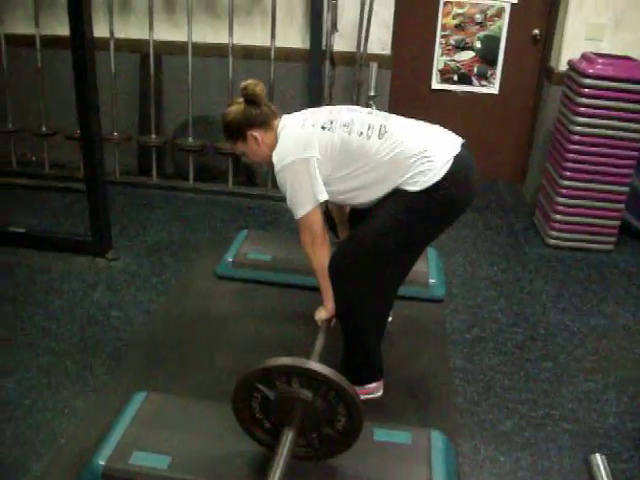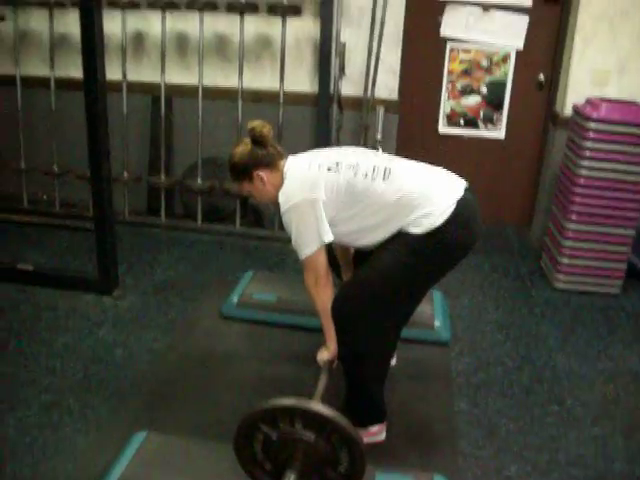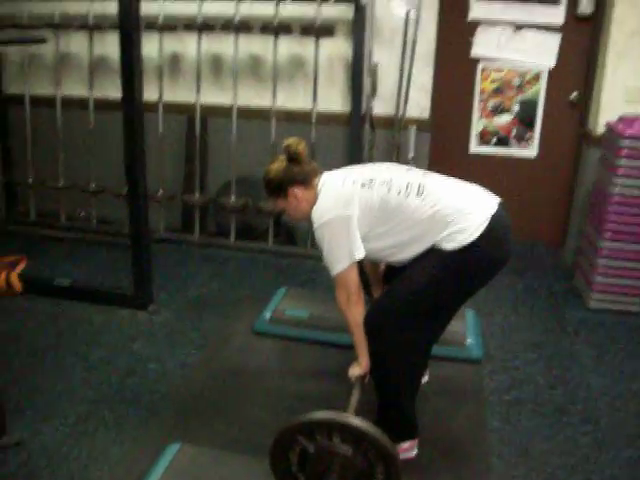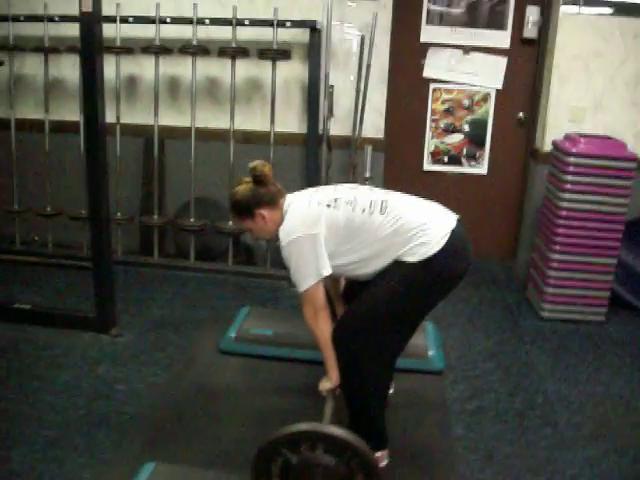
dt=0.3s
person 1, frame 1
left shoulder: (290, 155)
right shoulder: (303, 126)
left elbow: (314, 237)
right elbow: (338, 182)
left wrist: (329, 302)
right wrist: (346, 238)
left hip: (437, 182)
right hip: (447, 155)
left knee: (350, 267)
right knee: (363, 229)
left ankle: (363, 378)
right ankle: (373, 307)
person 1, frame 2
left shoulder: (296, 196)
right shoulder: (308, 168)
left elbow: (318, 278)
right elbow: (342, 223)
left wrist: (332, 343)
right wrist: (350, 279)
left hip: (441, 225)
right hip: (451, 198)
left knee: (353, 308)
right knee: (366, 276)
left ankle: (366, 420)
right ankle: (377, 350)
person 1, frame 3
left shoulder: (329, 212)
right shoulder: (341, 184)
left elbow: (349, 294)
right elbow: (370, 243)
left wrist: (363, 359)
right wrist: (380, 294)
left hip: (474, 241)
right hip: (483, 215)
left knee: (385, 323)
right knee: (400, 299)
left ankle: (398, 435)
right ankle: (410, 366)
person 1, frame 4
left shoulder: (296, 232)
right shoulder: (304, 205)
left elbow: (315, 310)
right elbow: (332, 264)
left wrist: (333, 373)
right wrist: (342, 310)
left hip: (435, 254)
right hip: (442, 231)
left knee: (353, 337)
right knee: (358, 302)
left ankle: (370, 445)
right ankle: (375, 380)
